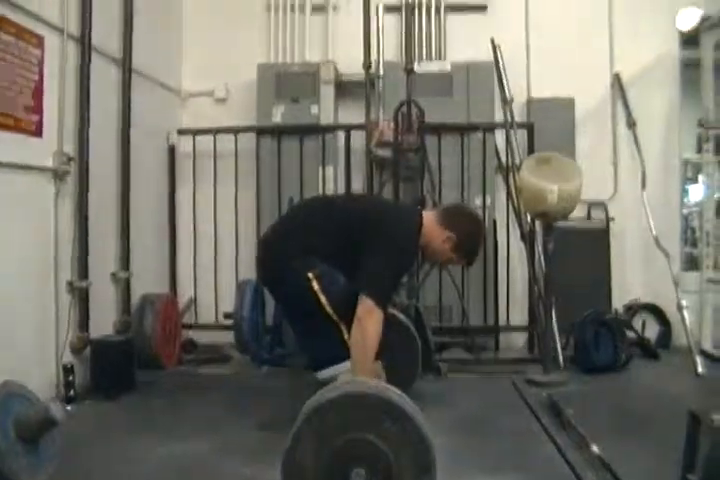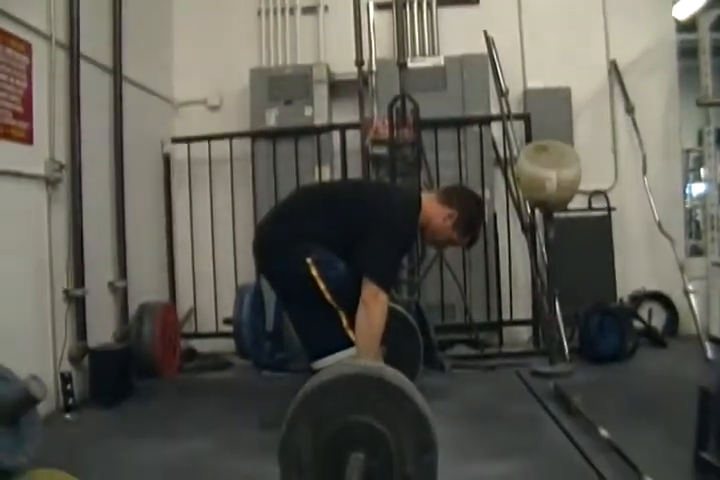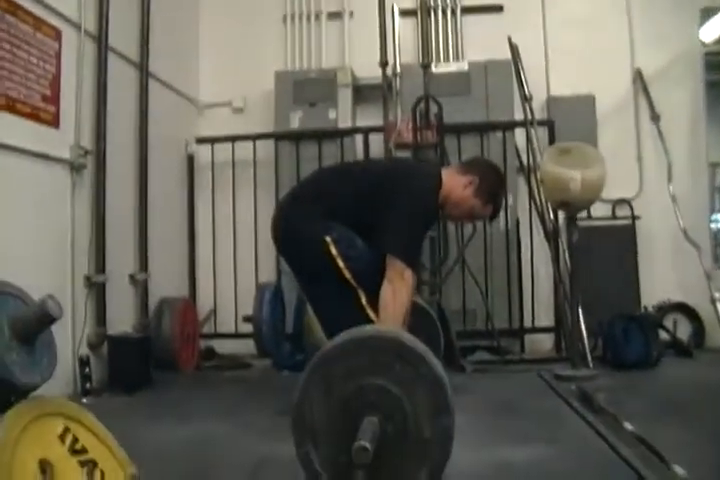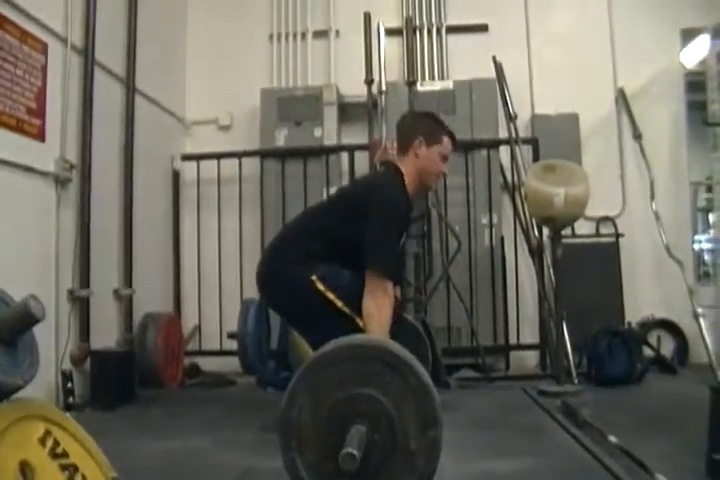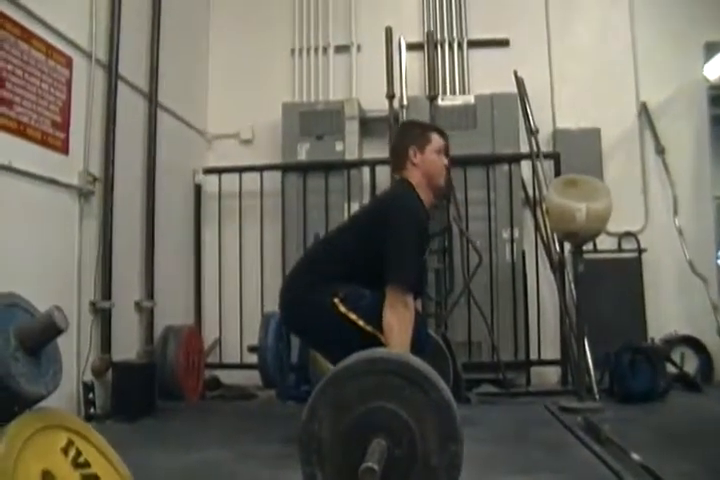
dt=1s
person 1, frame 1
left shoulder: (403, 225)
right shoulder: (400, 238)
left elbow: (368, 307)
right elbow: (367, 316)
left wrist: (370, 366)
left hip: (288, 250)
right hip: (289, 254)
right knee: (350, 355)
person 1, frame 2
left shoulder: (401, 207)
right shoulder: (397, 218)
right elbow: (373, 298)
left hip: (285, 239)
right hip: (286, 241)
right knee: (346, 341)
person 1, frame 3
left shoulder: (422, 186)
right shoulder: (418, 191)
left elbow: (404, 271)
right elbow: (397, 276)
left wrist: (398, 331)
left hip: (304, 221)
right hip: (306, 222)
right knee: (366, 324)
person 1, frame 4
left shoulder: (389, 191)
right shoulder: (388, 196)
left elbow: (386, 284)
right elbow: (378, 288)
left hip: (288, 270)
right hip: (292, 269)
person 1, frame 5
left shoulder: (404, 205)
right shoulder: (405, 210)
left elbow: (406, 297)
right elbow: (398, 301)
left hip: (310, 295)
right hip: (314, 295)
right knee: (411, 338)
